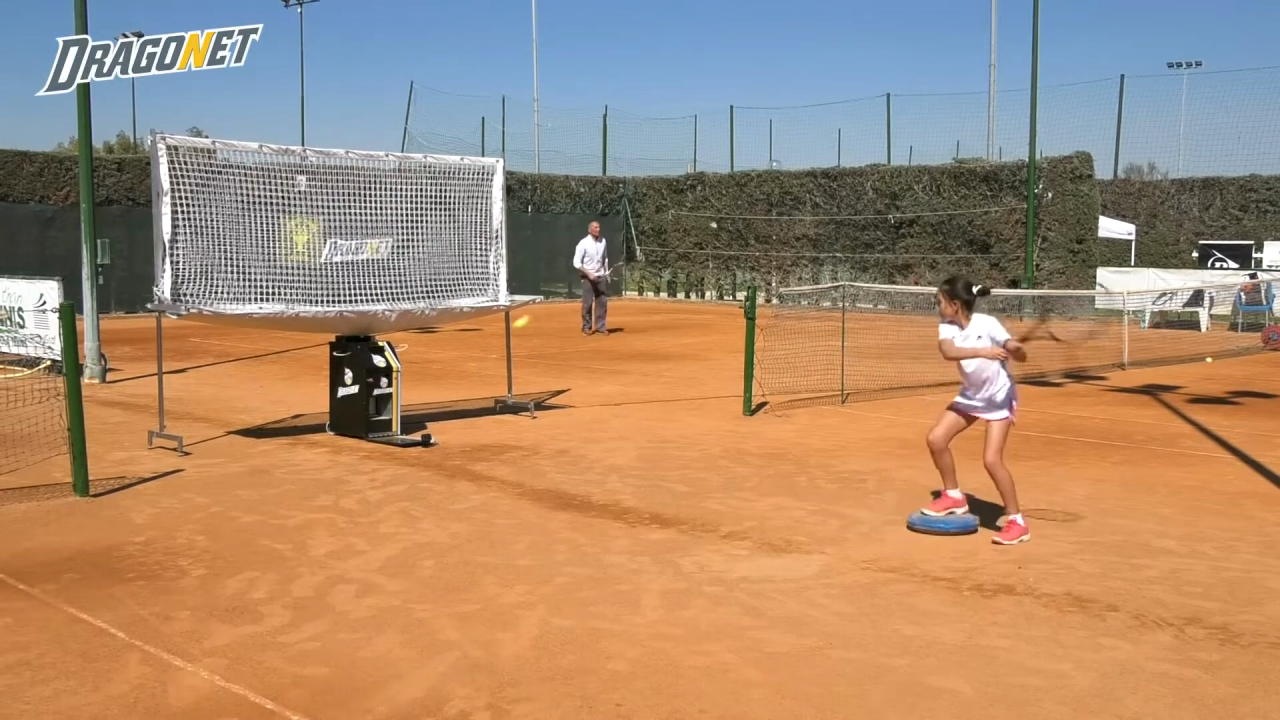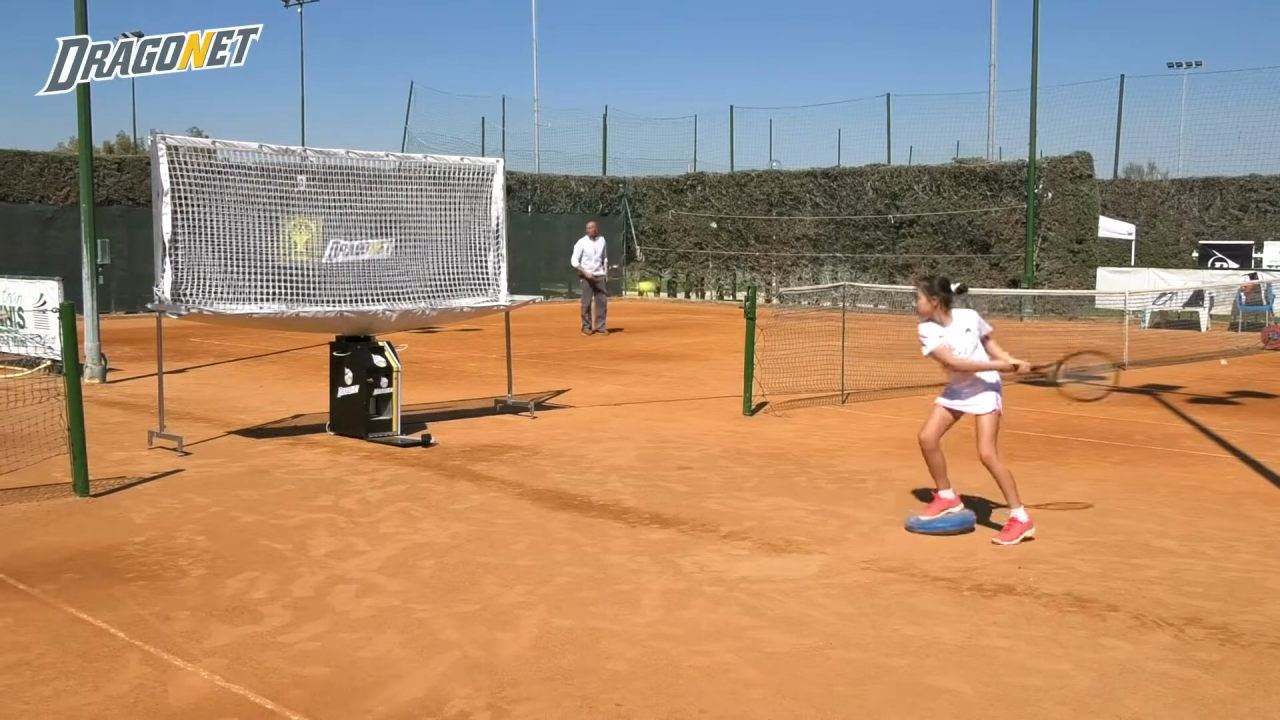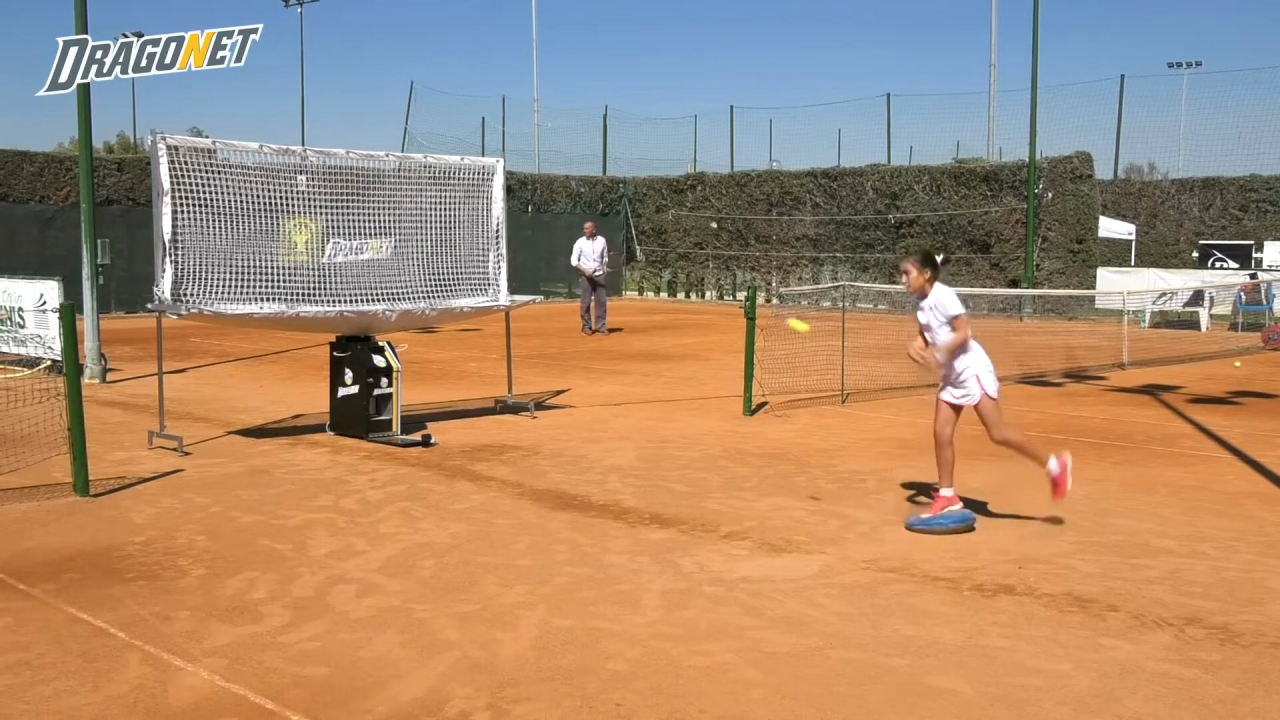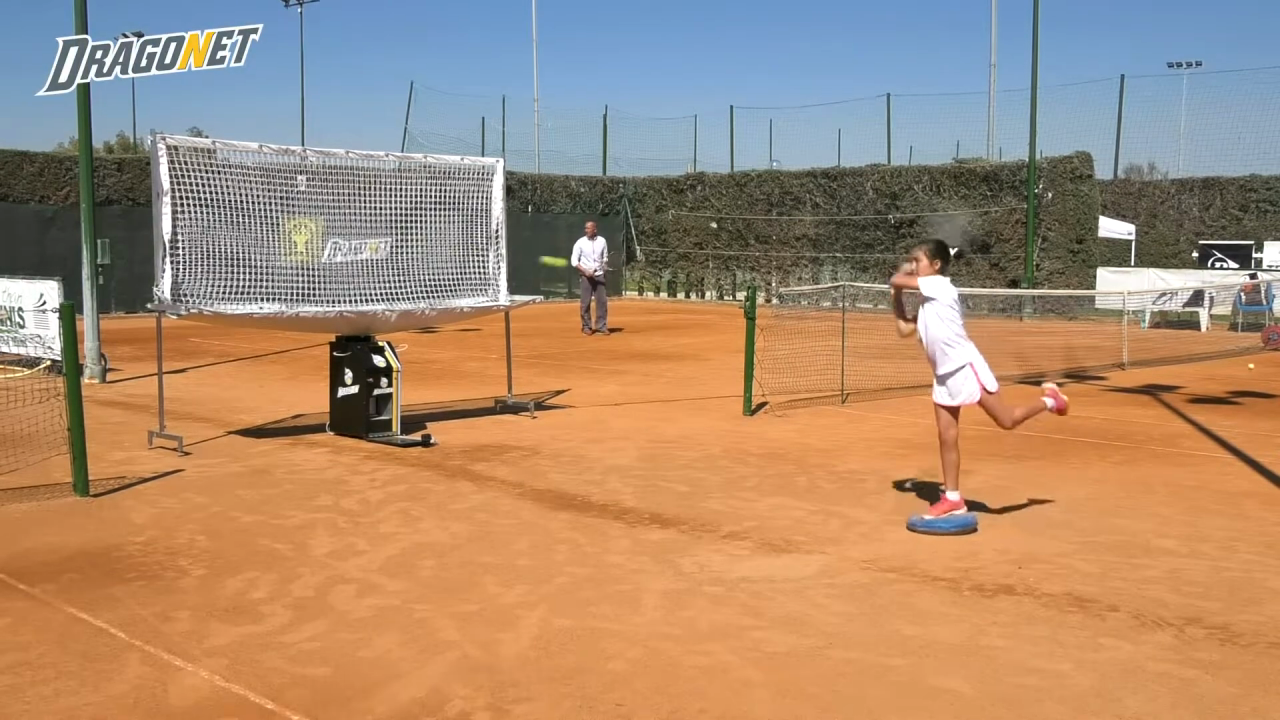
dt=0.2s
person 1, frame 1
left shoulder: (988, 324)
right shoulder: (948, 328)
left elbow: (1012, 354)
right elbow: (950, 351)
left wrist: (1016, 350)
right wrist: (983, 351)
left hip: (999, 396)
right hip: (970, 396)
left knee: (991, 460)
right knee: (936, 439)
left ankle: (1017, 521)
right ankle: (953, 497)
person 1, frame 2
left shoulder: (969, 317)
right shoulder: (926, 329)
left elbow: (988, 341)
right elbow: (952, 363)
left wrist: (1010, 360)
right wrist: (997, 365)
left hip: (984, 391)
right hip: (955, 392)
left knee: (987, 455)
right knee: (927, 438)
left ankle: (1020, 519)
right ankle: (947, 497)
person 1, frame 3
left shoulder: (944, 295)
right shoulder: (919, 304)
left elbow: (964, 333)
right elbow: (926, 338)
left wrist: (938, 355)
right wrist: (918, 348)
left hip: (974, 372)
right hip: (951, 378)
left knee: (998, 435)
right knee: (942, 435)
left ankle: (1053, 465)
right ankle: (947, 497)
person 1, frame 4
left shoulder: (940, 284)
right shoulder: (924, 300)
left elbow: (897, 280)
right elbow: (904, 330)
left wrist: (901, 278)
right wrist: (897, 294)
left hip: (966, 368)
right hip: (943, 375)
left knee: (1007, 419)
right knee: (946, 437)
left ankle: (1048, 399)
right ankle: (952, 499)
